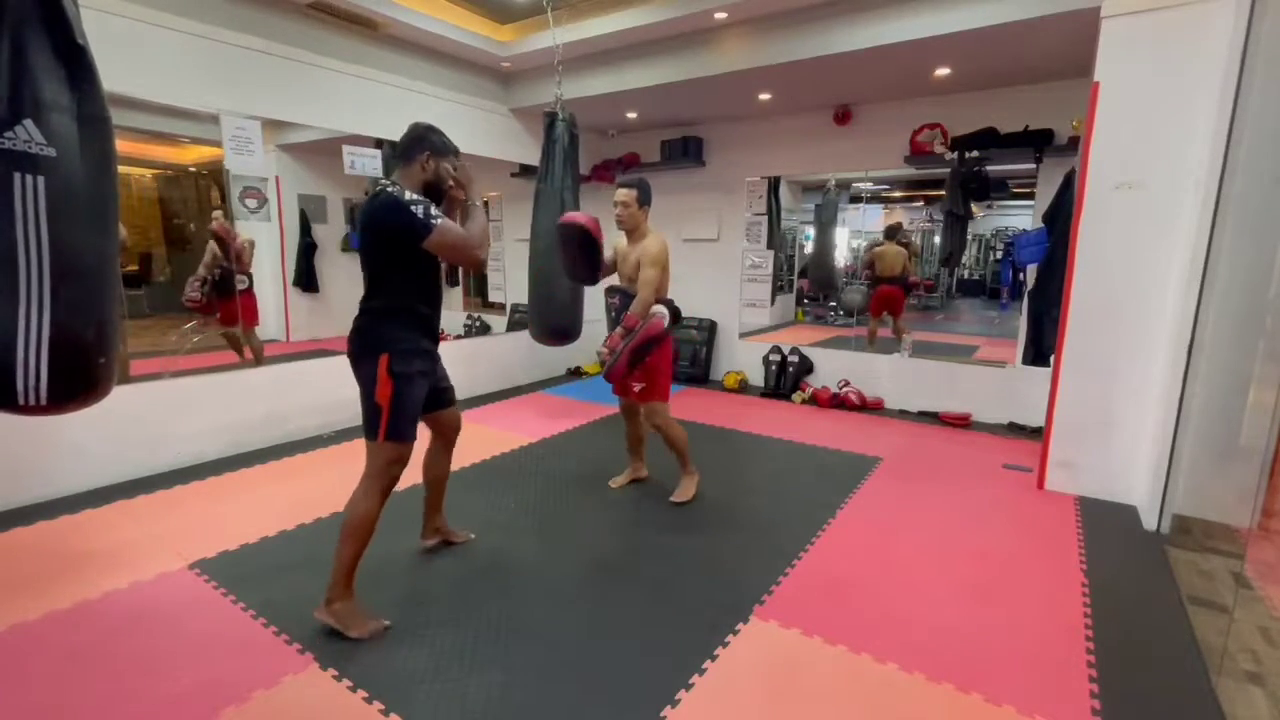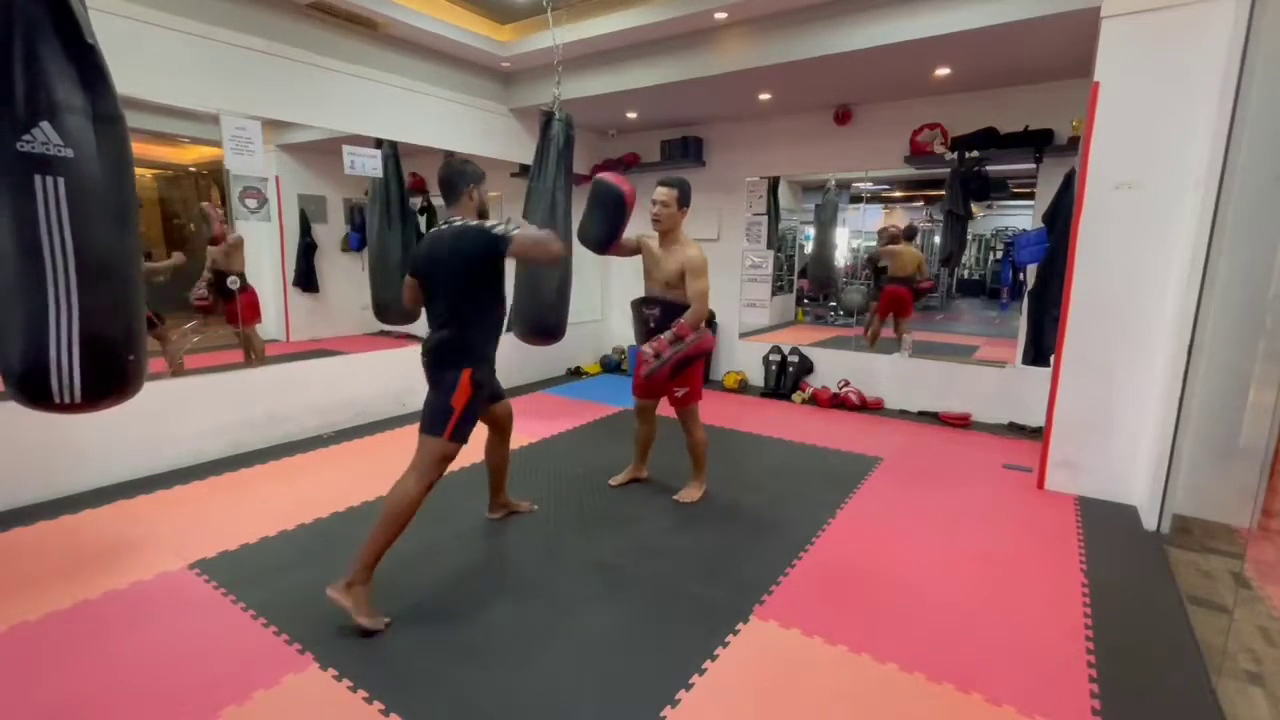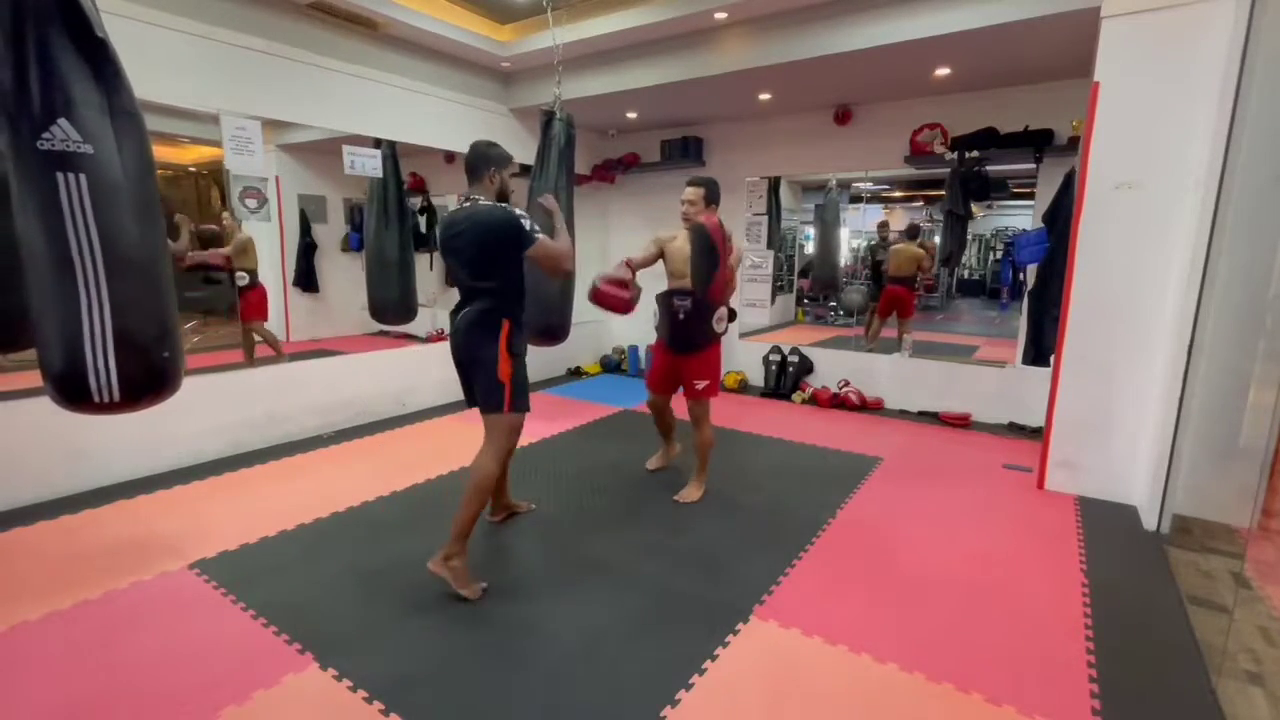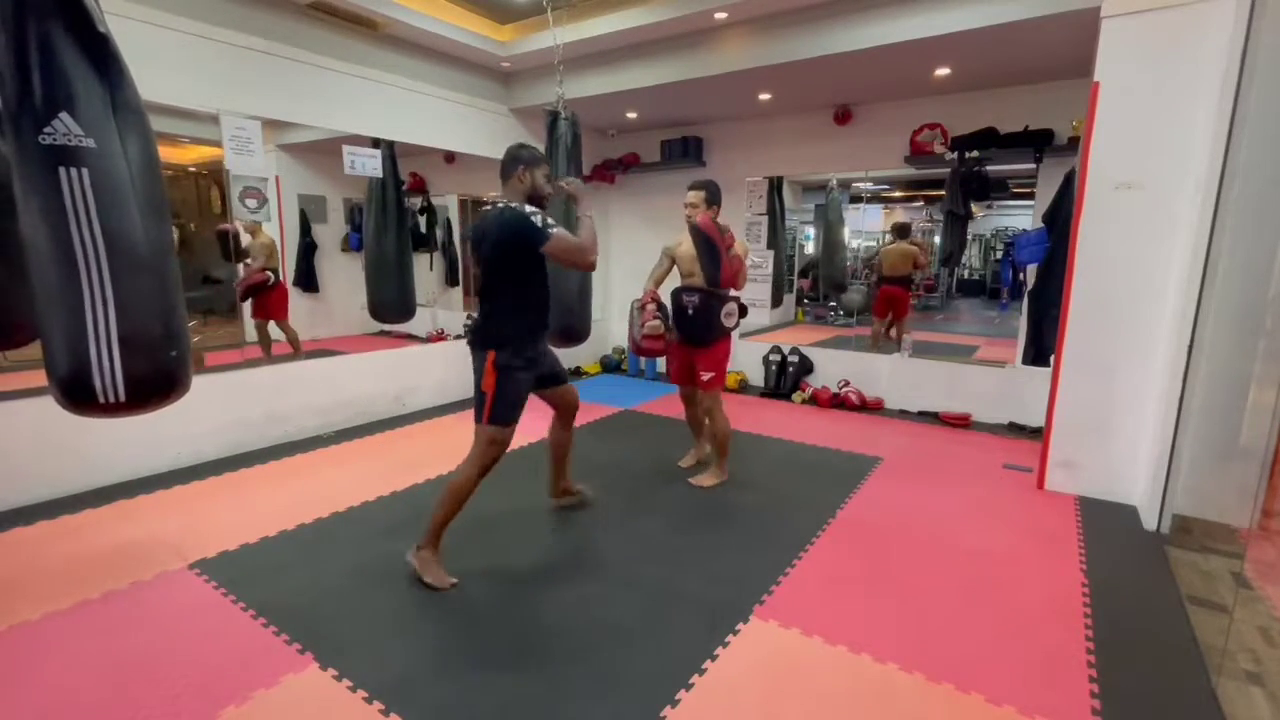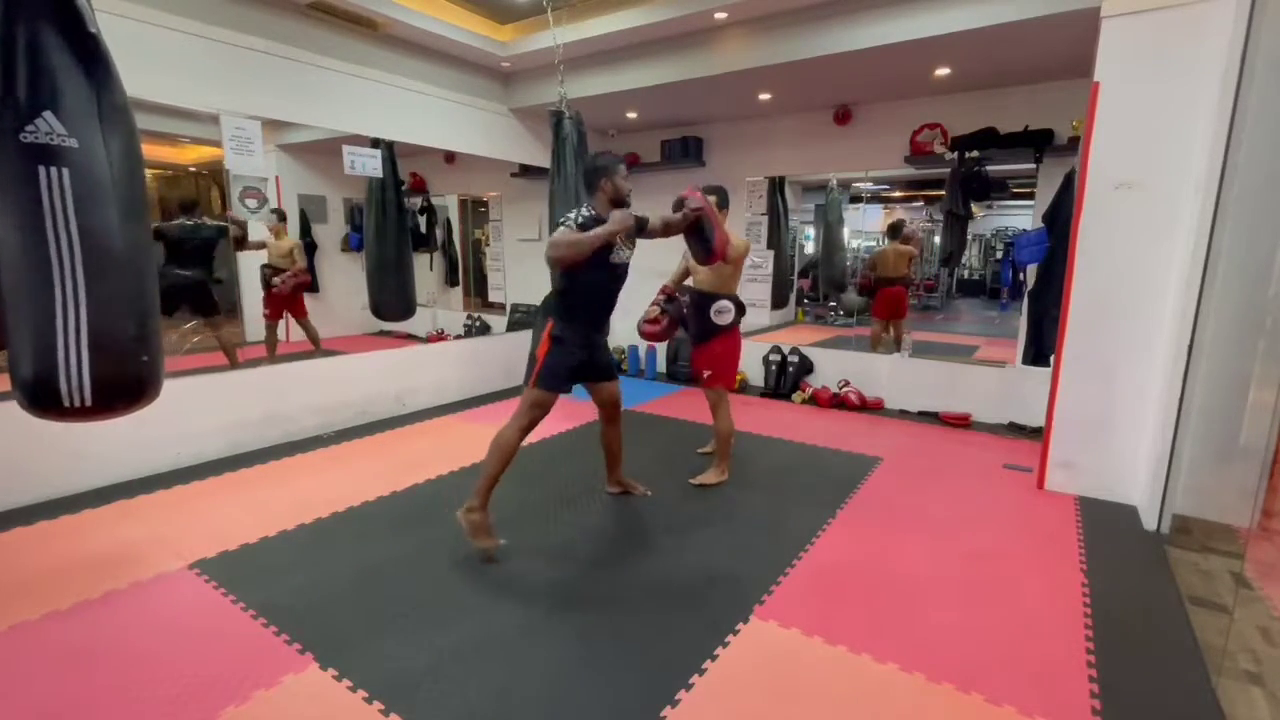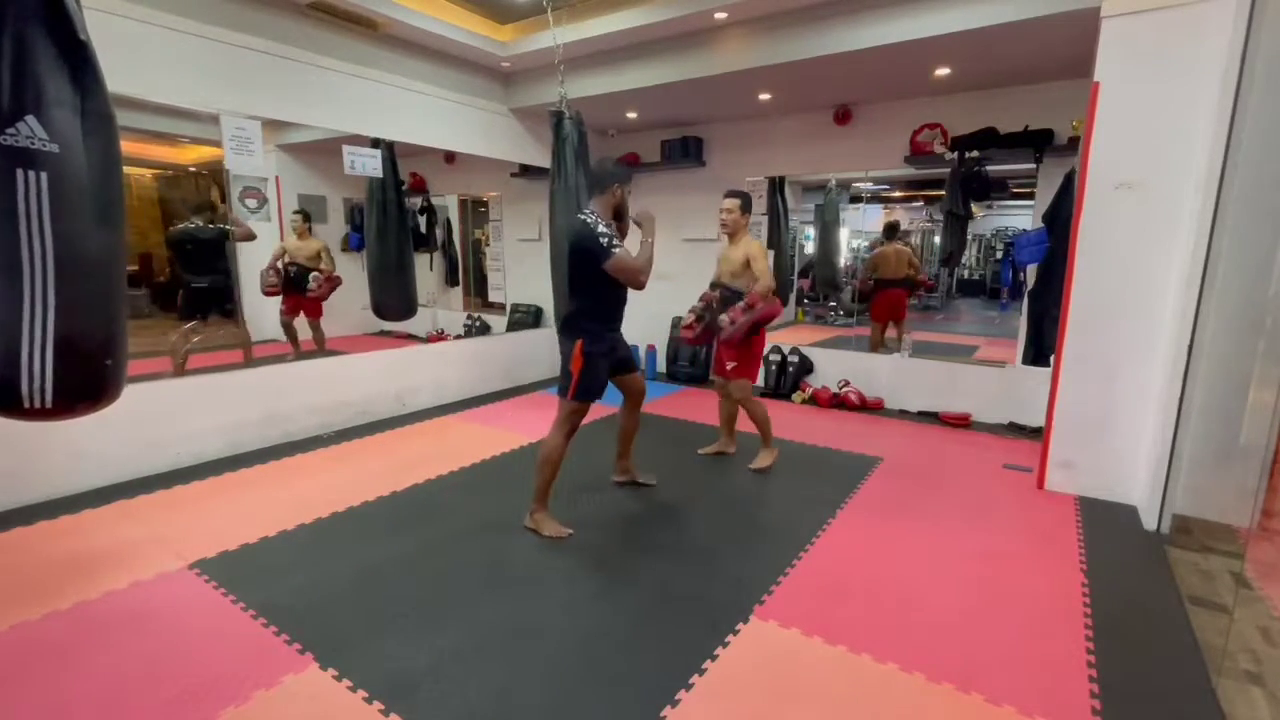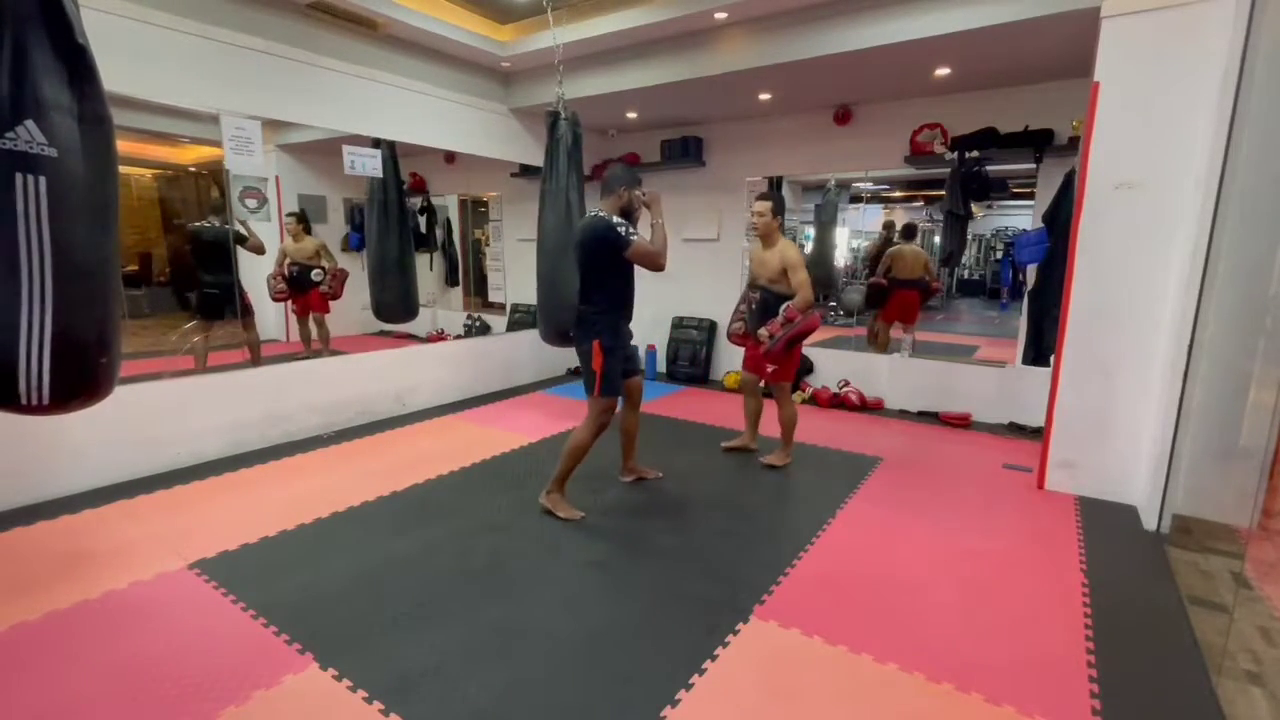
dt=0.4s
person 1, frame 1
left shoulder: (404, 204)
right shoulder: (396, 204)
left elbow: (441, 247)
right elbow: (474, 253)
left wrist: (453, 206)
right wrist: (472, 200)
left hip: (414, 344)
right hip: (389, 349)
left knee: (449, 425)
right knee: (384, 470)
left ankle: (434, 526)
right ankle: (338, 599)
person 1, frame 2
left shoulder: (430, 244)
right shoulder: (481, 234)
left elbow: (411, 299)
right elbow: (554, 250)
right wrist: (524, 233)
left hip: (462, 355)
right hip: (464, 362)
left knee: (503, 417)
right knee: (427, 468)
left ankle: (499, 500)
right ankle: (355, 584)
person 1, frame 3
left shoulder: (450, 223)
right shoulder: (505, 218)
right elbow: (562, 264)
right wrist: (557, 215)
left hip: (465, 329)
right hip: (495, 333)
left knee: (500, 424)
right knee: (502, 438)
left ankle: (500, 502)
right ankle: (451, 555)
person 1, frame 4
left shoulder: (488, 220)
right shoulder: (523, 219)
right elbow: (586, 258)
right wrist: (583, 206)
left hip: (527, 340)
right hip: (504, 348)
left knee: (568, 402)
right knee: (488, 452)
left ankle: (561, 486)
right ankle: (427, 549)
person 1, frame 5
left shoulder: (627, 222)
right shoulder: (581, 219)
left elbow: (669, 226)
right elbow: (555, 253)
left wrist: (691, 213)
right wrist: (611, 229)
left hip: (592, 332)
right hip: (559, 329)
left knee: (612, 405)
right knee: (528, 415)
left ankle: (615, 479)
right ankle: (476, 507)
person 1, frame 6
left shoulder: (602, 226)
right shoulder: (591, 231)
left elbow: (622, 260)
right elbow: (638, 277)
left wrist: (627, 223)
right wrist: (648, 233)
left hip: (607, 333)
right hip: (585, 338)
left knee: (636, 390)
right knee: (567, 422)
left ankle: (623, 467)
right ankle: (538, 511)
person 1, frame 7
left shoulder: (601, 224)
right shoulder: (607, 227)
left elbow: (631, 248)
right elbow: (658, 260)
left wrist: (638, 218)
right wrist: (656, 213)
left hip: (614, 329)
right hip: (600, 333)
left knee: (634, 393)
right knee: (599, 416)
left ankle: (629, 467)
right ankle: (554, 491)
person 2, frame 1
left shoulder: (653, 246)
right shoulder: (622, 246)
left elbow: (644, 300)
right elbow: (600, 270)
left hip: (652, 342)
left knee: (656, 416)
right knee: (628, 408)
left ankle: (689, 473)
right ankle: (636, 466)
person 2, frame 2
left shoulder: (691, 255)
right shoulder: (647, 244)
left elbow: (699, 310)
right elbow: (609, 247)
right hip: (653, 342)
left knee: (688, 416)
right knee: (643, 408)
left ankle: (699, 480)
right ankle: (638, 467)
person 2, frame 3
left shoulder: (726, 248)
right shoulder: (668, 242)
left elbow: (725, 293)
right elbow: (635, 261)
left wrist: (723, 264)
right wrist: (624, 269)
left hip: (703, 341)
right hip: (668, 336)
left knee: (699, 413)
right knee: (656, 401)
left ankle: (699, 480)
right ankle: (669, 446)
person 2, frame 4
left shoulder: (732, 245)
right shoulder: (675, 247)
left elbow: (737, 284)
right elbow: (653, 282)
left hip: (714, 334)
right hip: (683, 332)
left knee: (710, 403)
right knee: (687, 395)
left ankle: (720, 467)
right ankle: (699, 445)
person 2, frame 5
left shoulder: (737, 245)
left elbow: (724, 253)
right elbow: (675, 280)
right wrist: (659, 304)
left hip: (721, 331)
right hip: (701, 329)
left knee: (717, 398)
right knee: (713, 395)
left ankle: (720, 468)
right ankle: (723, 440)
person 2, frame 6
left shoulder: (754, 248)
right shoulder: (724, 251)
left elbow: (767, 283)
left hip: (747, 330)
left knee: (742, 393)
right knee: (722, 387)
left ankle: (769, 447)
right ankle: (726, 441)
person 2, frame 7
left shoulder: (789, 254)
right shoulder: (754, 250)
left elbow: (806, 297)
right wrist: (744, 318)
right hip: (759, 328)
left knee: (780, 392)
right knee: (749, 382)
left ankle: (785, 450)
right ankle: (749, 437)
